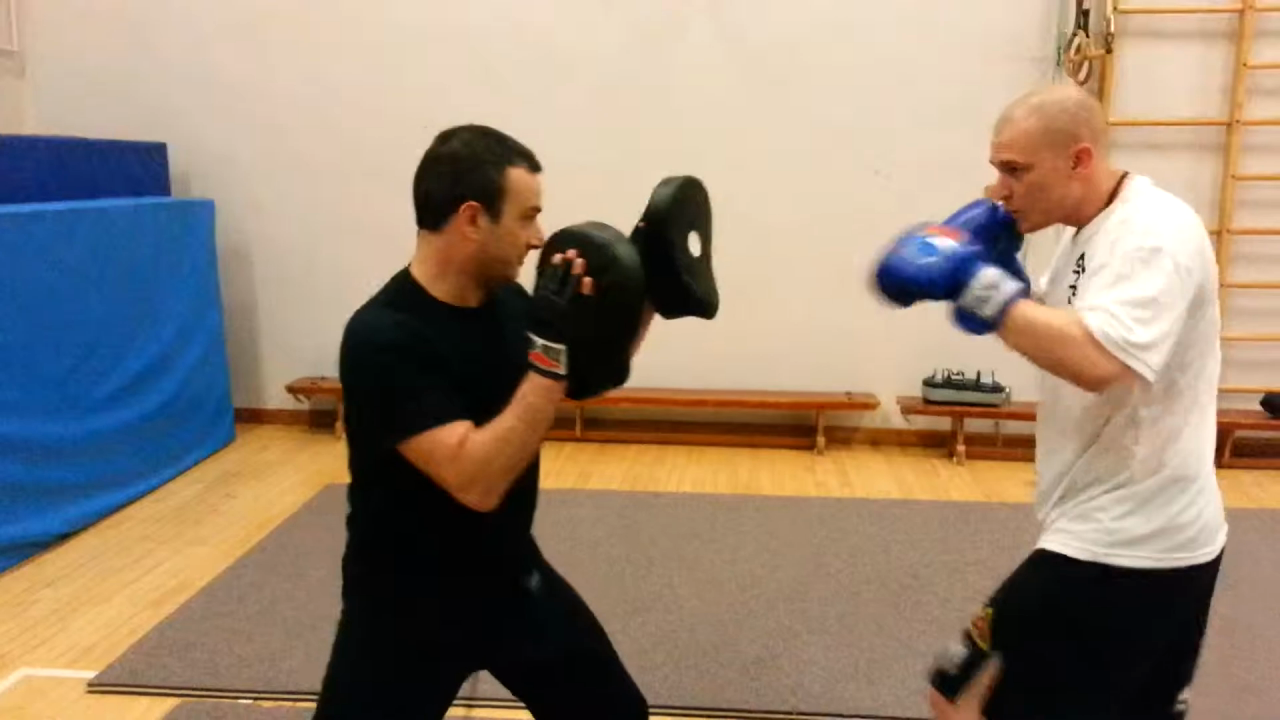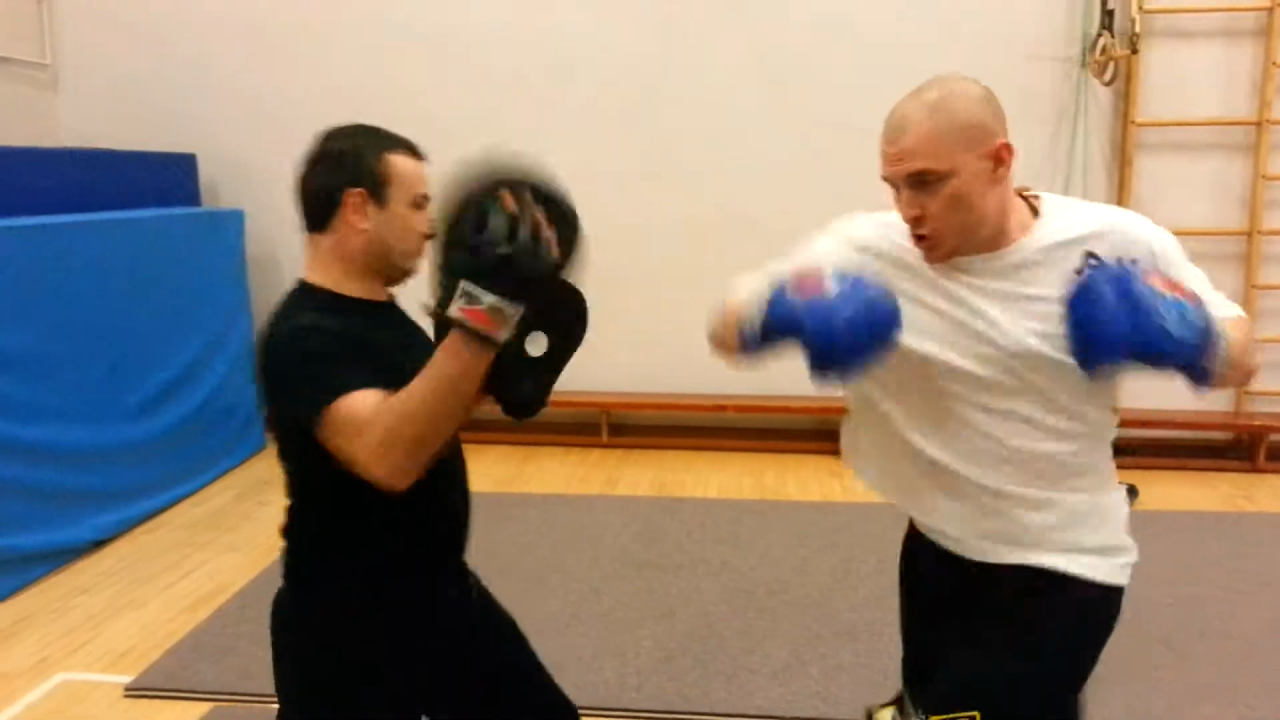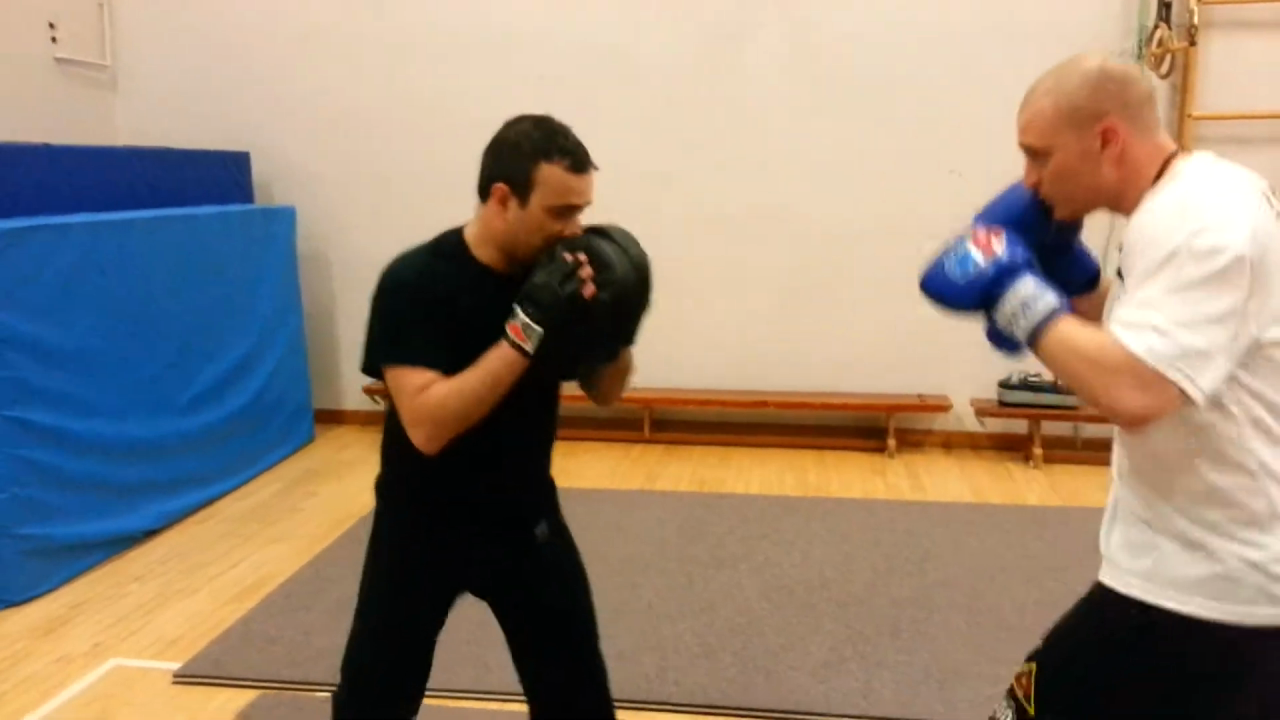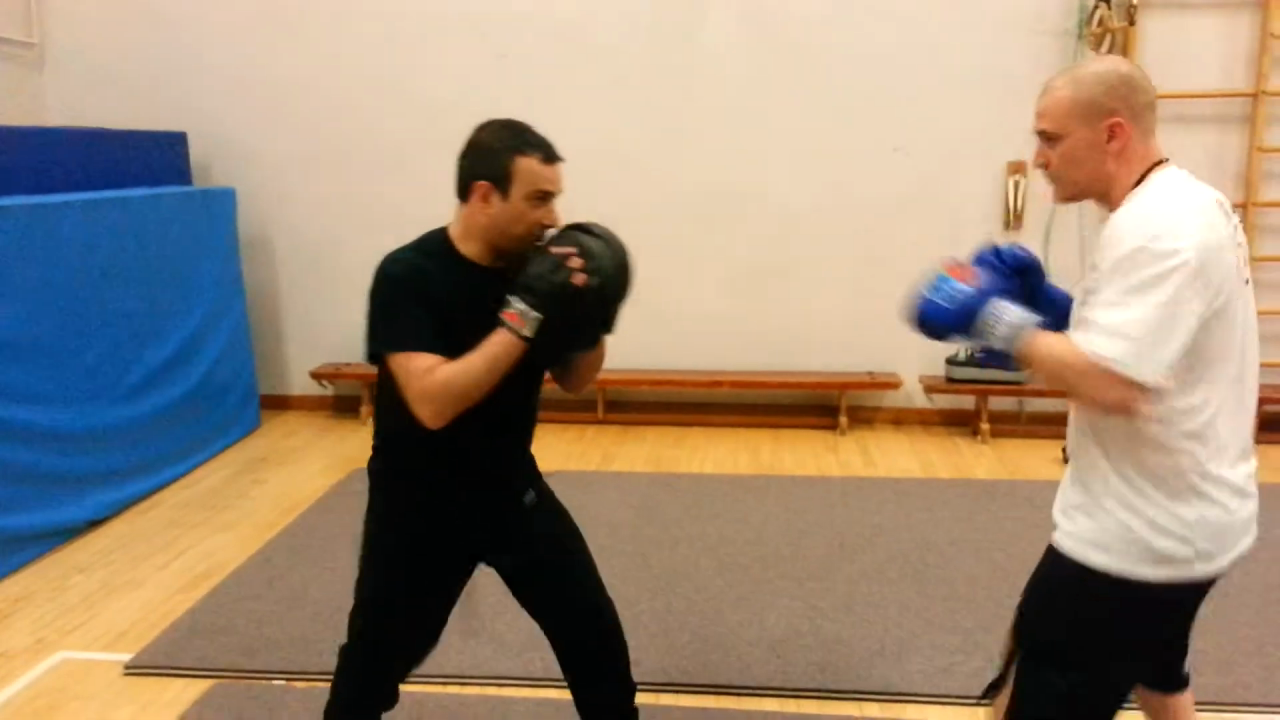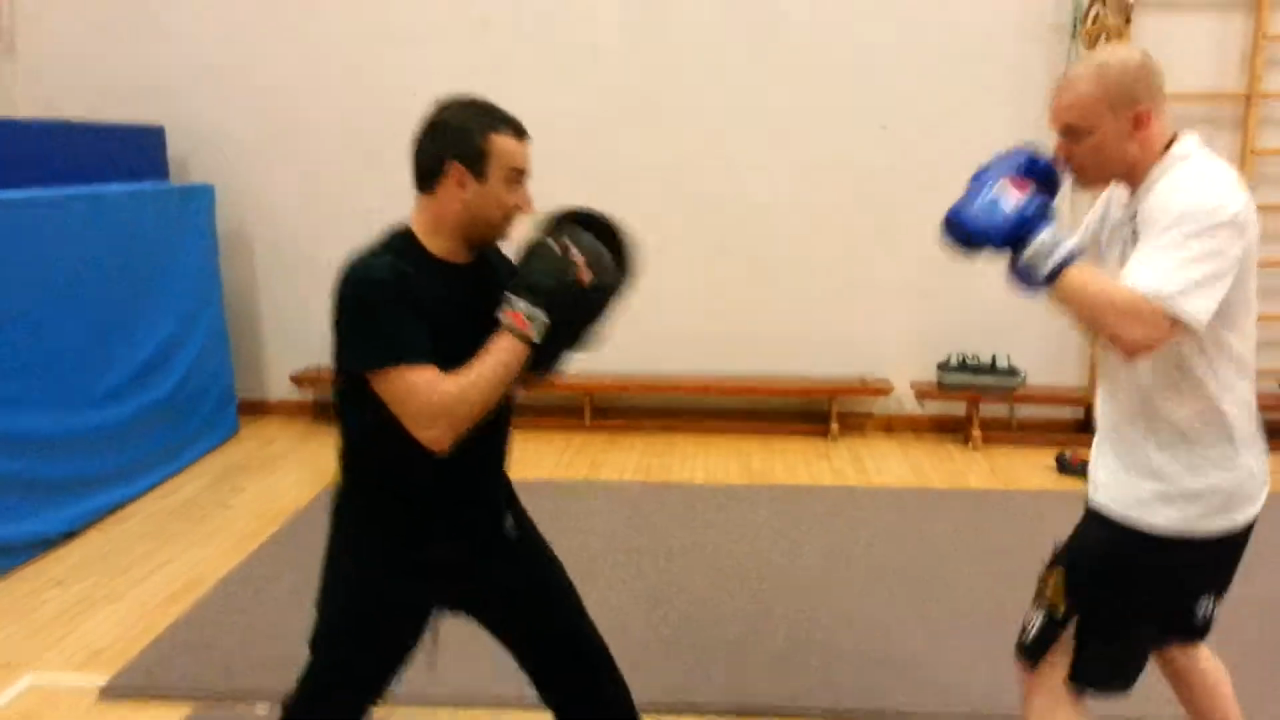
dt=0.7s
person 1, frame 1
left shoulder: (1154, 234)
right shoulder: (1093, 234)
left elbow: (1095, 362)
right elbow: (1059, 341)
left wrist: (978, 283)
right wrist: (1000, 274)
left hip: (1121, 547)
person 1, frame 2
left shoulder: (1116, 241)
right shoulder: (863, 247)
left elbow: (1236, 360)
right elbow: (731, 329)
left wrist: (1194, 334)
right wrist: (784, 316)
left hip: (1062, 564)
right hip: (940, 545)
person 1, frame 3
left shoulder: (1194, 222)
right shoulder: (1196, 199)
left elbow: (1133, 391)
right elbow: (1137, 351)
left wrist: (1019, 296)
right wrist: (1060, 266)
left hip: (1197, 586)
person 1, frame 4
left shoulder: (1156, 233)
right shoulder: (1188, 207)
left elbow: (1111, 385)
left wrist: (997, 317)
right wrist: (1043, 303)
left hip: (1136, 536)
right hip: (1196, 520)
right knee: (1146, 664)
person 1, frame 5
left shoulder: (1203, 199)
right shoulder: (1134, 188)
left elbow: (1136, 326)
right elbow: (1094, 283)
left wrist: (1034, 240)
right wrist: (1030, 226)
left hip: (1168, 498)
right hip: (1198, 484)
right knee: (1172, 639)
person 2, frame 1
left shoulder: (503, 300)
right shoulder: (384, 339)
right elbow: (476, 481)
right wrist: (549, 352)
left hip: (512, 575)
right hip: (409, 601)
person 2, frame 2
left shoulder: (383, 312)
right shoulder: (306, 338)
left elbow: (437, 413)
right elbow: (389, 456)
left hip: (440, 595)
right hip: (344, 625)
person 2, frame 3
left shoulder: (555, 273)
right shoulder: (414, 283)
left elbow: (605, 391)
right elbow: (428, 425)
right wrist: (526, 328)
left hip: (526, 519)
right hip: (423, 527)
person 2, frame 4
left shoulder: (534, 269)
right shoulder: (409, 276)
left elbow: (575, 378)
right elbow: (432, 403)
right wrist: (522, 314)
left hip: (512, 490)
right hip: (418, 502)
left knee: (592, 628)
right knee: (377, 650)
person 2, frame 5
left shoulder: (489, 263)
right shoulder: (377, 283)
left elbow: (525, 368)
right elbow: (436, 422)
left wrist: (560, 314)
right wrist: (526, 316)
left hip: (487, 520)
right hip: (388, 540)
left knee: (579, 663)
